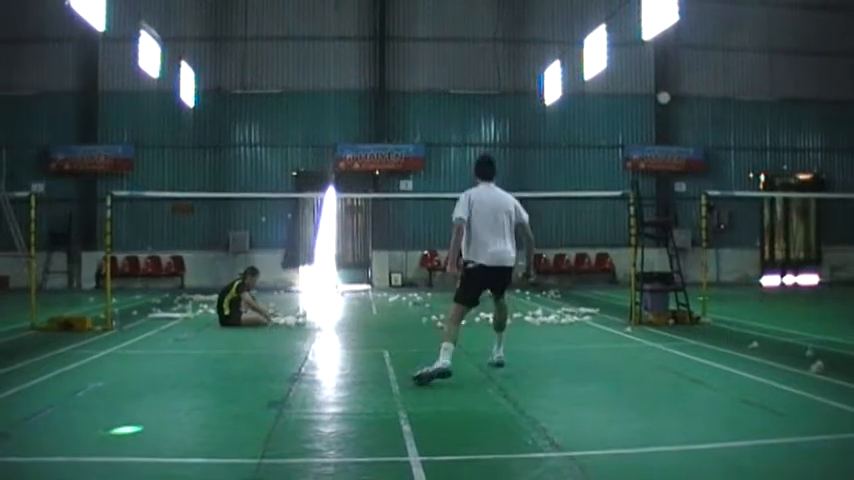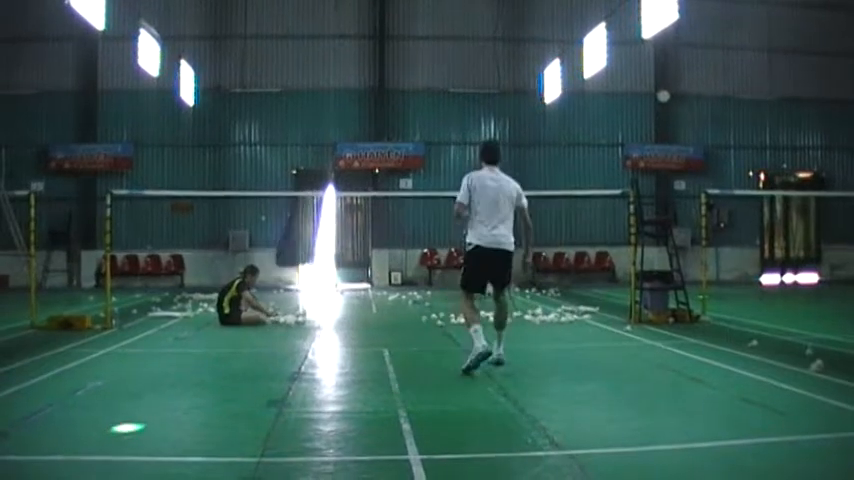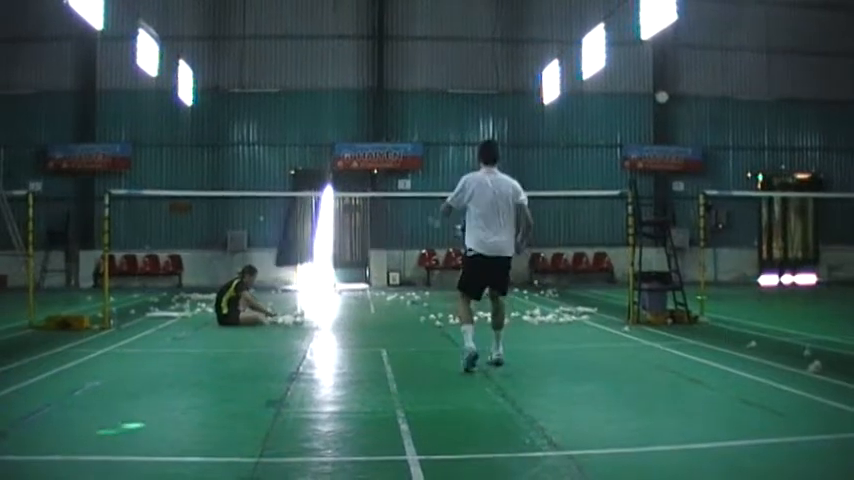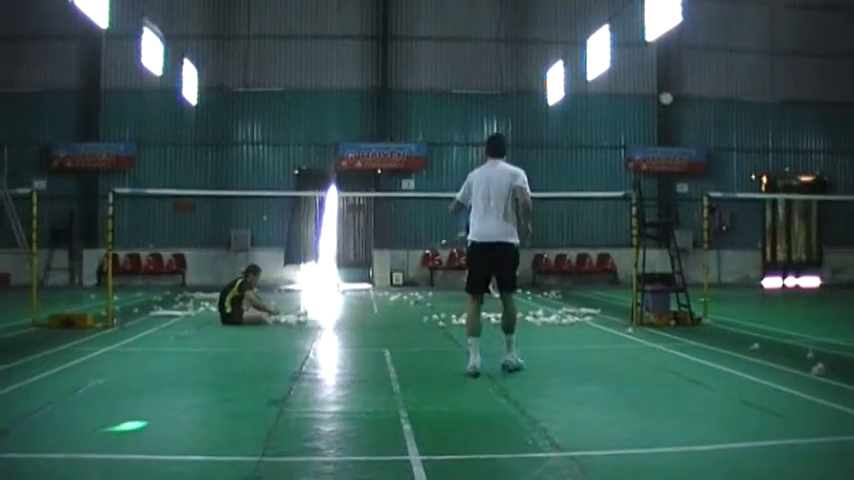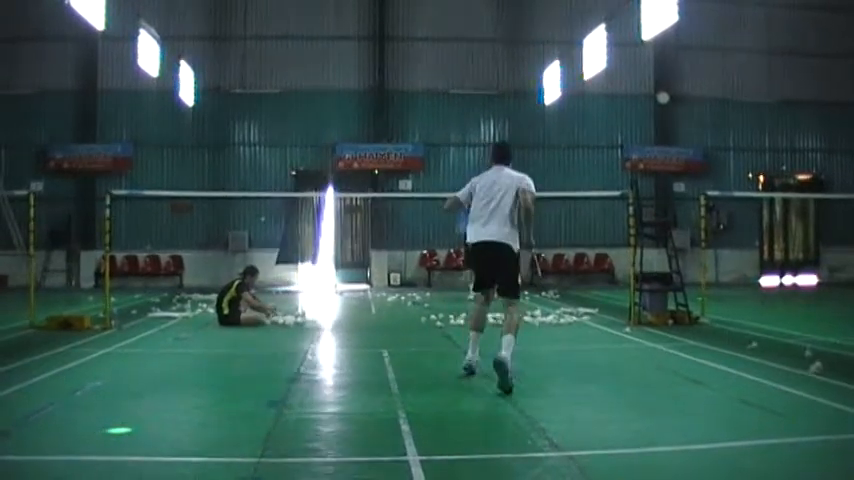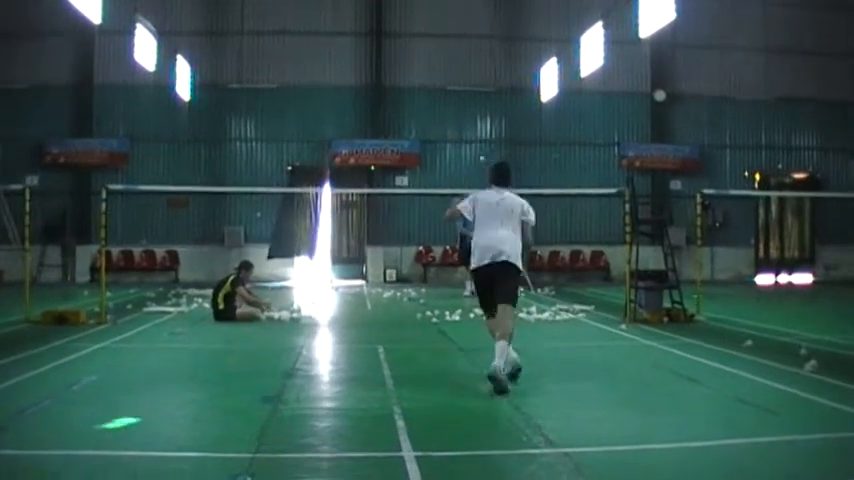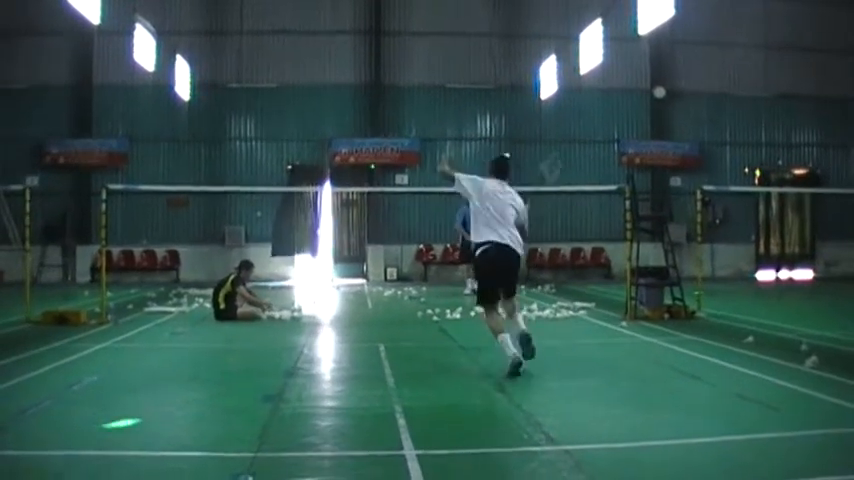
dt=0.2s
person 1, frame 1
left shoulder: (469, 196)
right shoulder: (509, 200)
left elbow: (459, 228)
right elbow: (529, 237)
left wrist: (453, 260)
right wrist: (529, 263)
left hip: (478, 263)
right hip: (505, 263)
left knee: (456, 314)
right knee: (499, 300)
left ankle: (443, 361)
right ankle: (498, 353)
person 1, frame 2
left shoulder: (472, 178)
right shoulder: (513, 185)
left elbow: (459, 211)
right elbow: (527, 223)
left wrist: (466, 218)
right wrist: (526, 251)
left hip: (479, 246)
right hip: (505, 248)
left knee: (468, 298)
right knee: (500, 296)
left ankle: (480, 344)
right ankle: (499, 350)
person 1, frame 3
left shoulder: (468, 181)
right shoulder: (512, 184)
left elbow: (445, 210)
right elbow: (527, 221)
right wrist: (520, 242)
left hip: (476, 251)
right hip: (503, 252)
left knee: (464, 299)
right knee: (497, 300)
left ankle: (470, 345)
right ankle: (497, 352)
person 1, frame 4
left shoulder: (474, 175)
right shoulder: (515, 173)
left elbow: (454, 208)
right elbow: (525, 201)
right wrist: (526, 223)
left hip: (477, 242)
right hip: (505, 241)
left knee: (475, 301)
right knee: (507, 298)
left ankle: (474, 360)
right ankle: (510, 356)
person 1, frame 5
left shoulder: (478, 180)
right shoulder: (521, 179)
left elbow: (450, 205)
right elbow: (527, 203)
left wrist: (466, 201)
right wrist: (528, 237)
left hip: (477, 244)
right hip: (504, 244)
left knee: (482, 298)
right knee: (512, 304)
left ankle: (471, 357)
right ankle: (504, 356)
person 1, frame 6
left shoulder: (477, 198)
right shoulder: (522, 204)
left elbow: (450, 214)
right elbow: (528, 236)
left wrist: (462, 207)
right wrist: (519, 263)
left hip: (482, 264)
right hip: (509, 262)
left knee: (492, 315)
right knee: (505, 313)
left ankle: (508, 357)
right ankle: (499, 364)
person 1, frame 7
left shoulder: (478, 184)
right shoulder: (515, 197)
left elbow: (445, 172)
right elbow: (523, 228)
left wrist: (443, 163)
left hip: (488, 249)
right hip: (513, 250)
left knee: (490, 309)
right knee: (508, 300)
left ankle: (513, 354)
right ankle: (521, 329)
